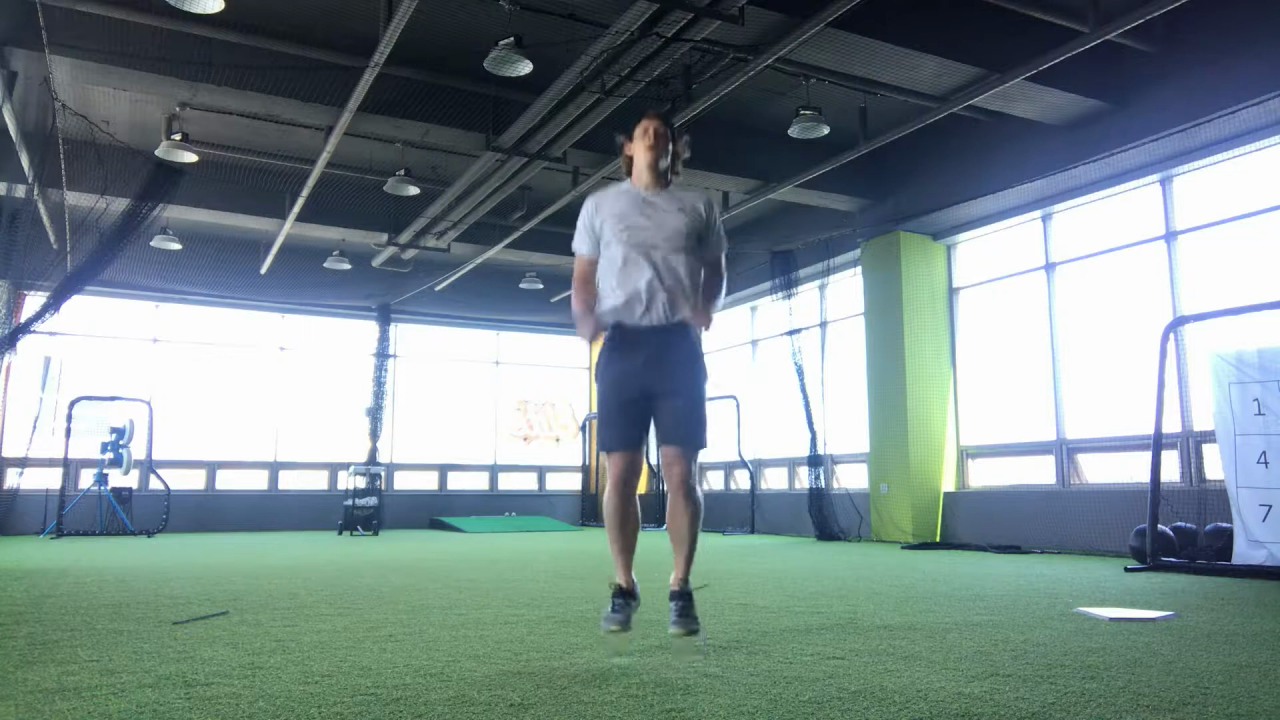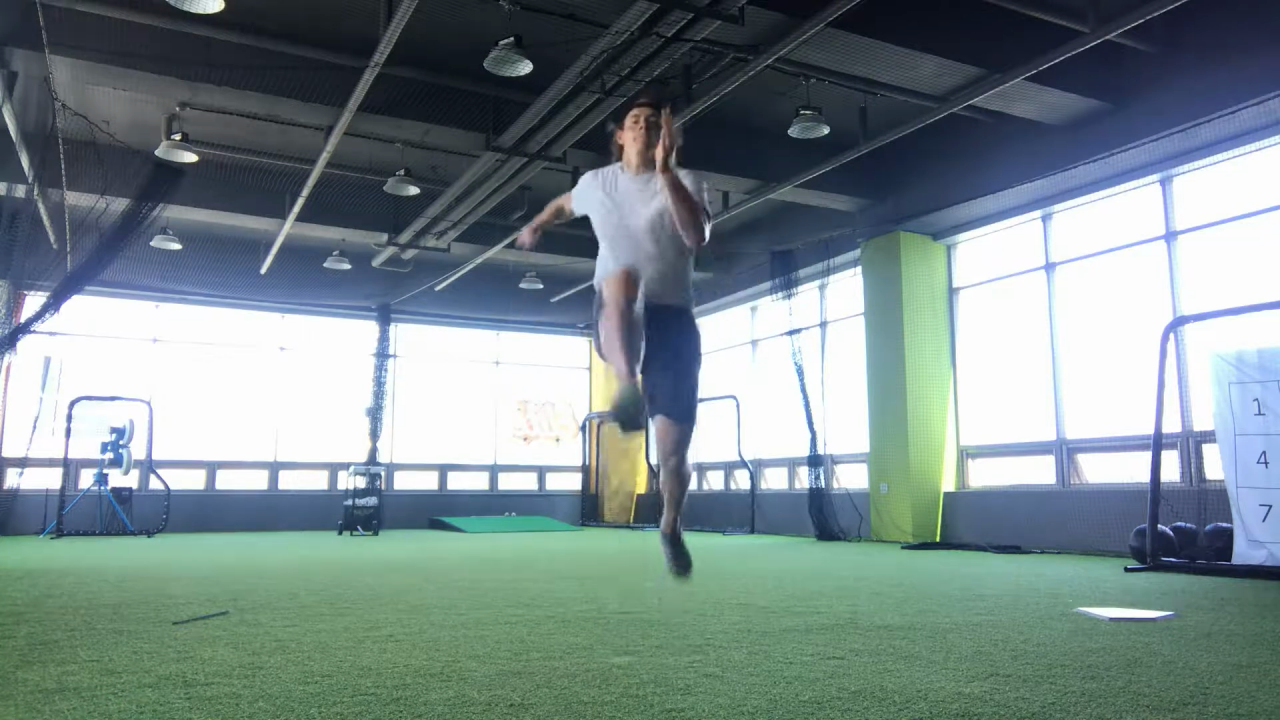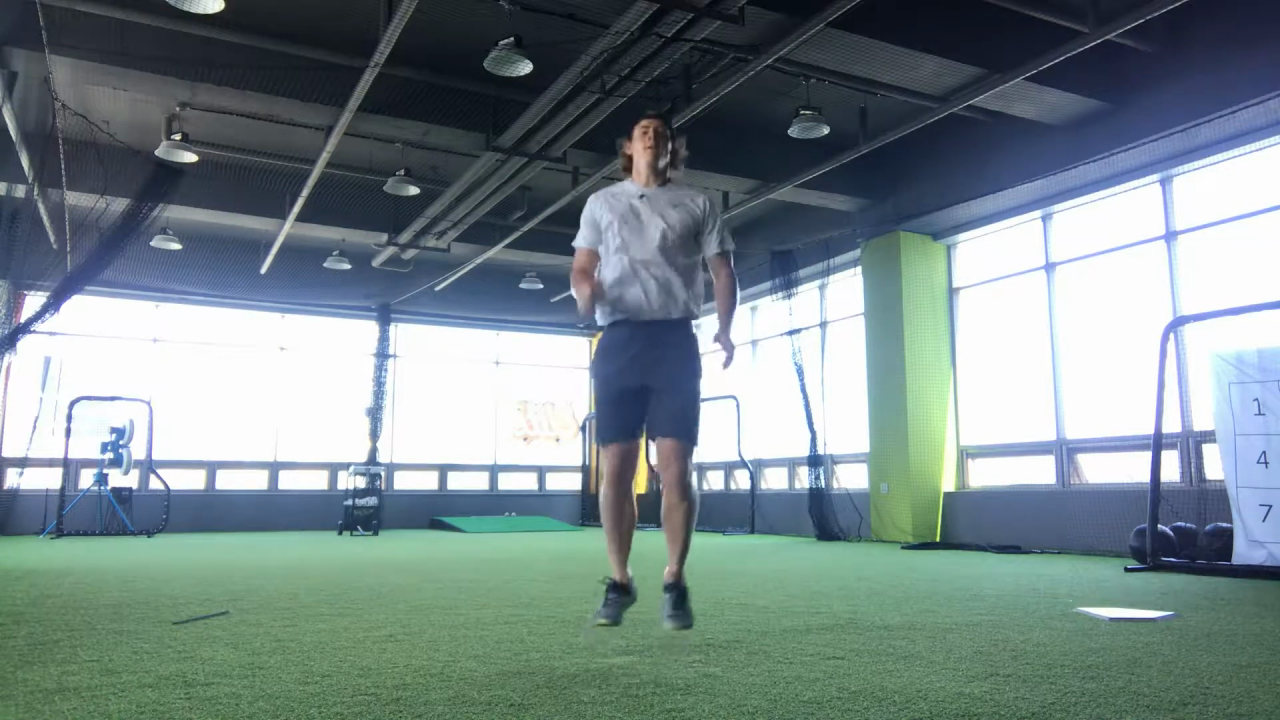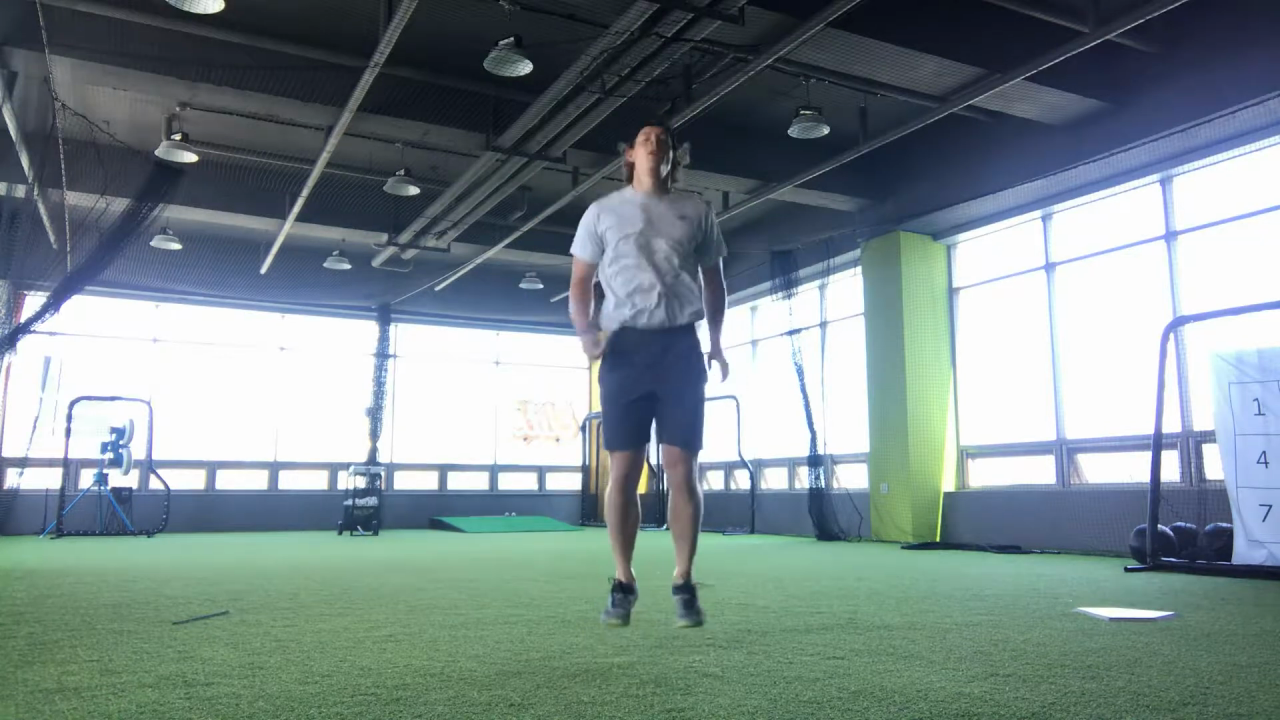
dt=0.5s
person 1, frame 1
left shoulder: (698, 207)
right shoulder: (600, 205)
left elbow: (715, 272)
right elbow: (583, 272)
left wrist: (707, 305)
right wrist: (585, 314)
left hip: (678, 345)
right hip: (623, 347)
left knee: (679, 470)
right knee: (620, 472)
left ankle: (681, 589)
right ankle: (624, 586)
person 1, frame 2
left shoulder: (683, 182)
right shoulder: (595, 181)
left elbow: (698, 236)
right elbow: (567, 203)
left wrist: (667, 173)
right wrist: (535, 227)
left hip: (672, 319)
right hip: (619, 310)
left knee: (673, 445)
right knee: (621, 281)
left ankle: (670, 526)
right ankle: (629, 389)
person 1, frame 3
left shoulder: (697, 205)
right shoulder: (601, 202)
left elbow: (722, 273)
right elbow: (582, 269)
left wrist: (724, 328)
right wrist: (585, 290)
left hip: (673, 338)
right hip: (620, 340)
left knee: (675, 464)
right knee: (617, 464)
left ankle: (674, 581)
right ankle: (619, 581)
person 1, frame 4
left shoulder: (697, 212)
right shoulder: (603, 211)
left elbow: (713, 280)
right elbow: (580, 281)
left wrist: (717, 340)
right wrist: (586, 330)
left hip: (680, 345)
right hip: (625, 347)
left knee: (681, 468)
right knee: (623, 469)
left ankle: (684, 583)
right ankle: (623, 582)
